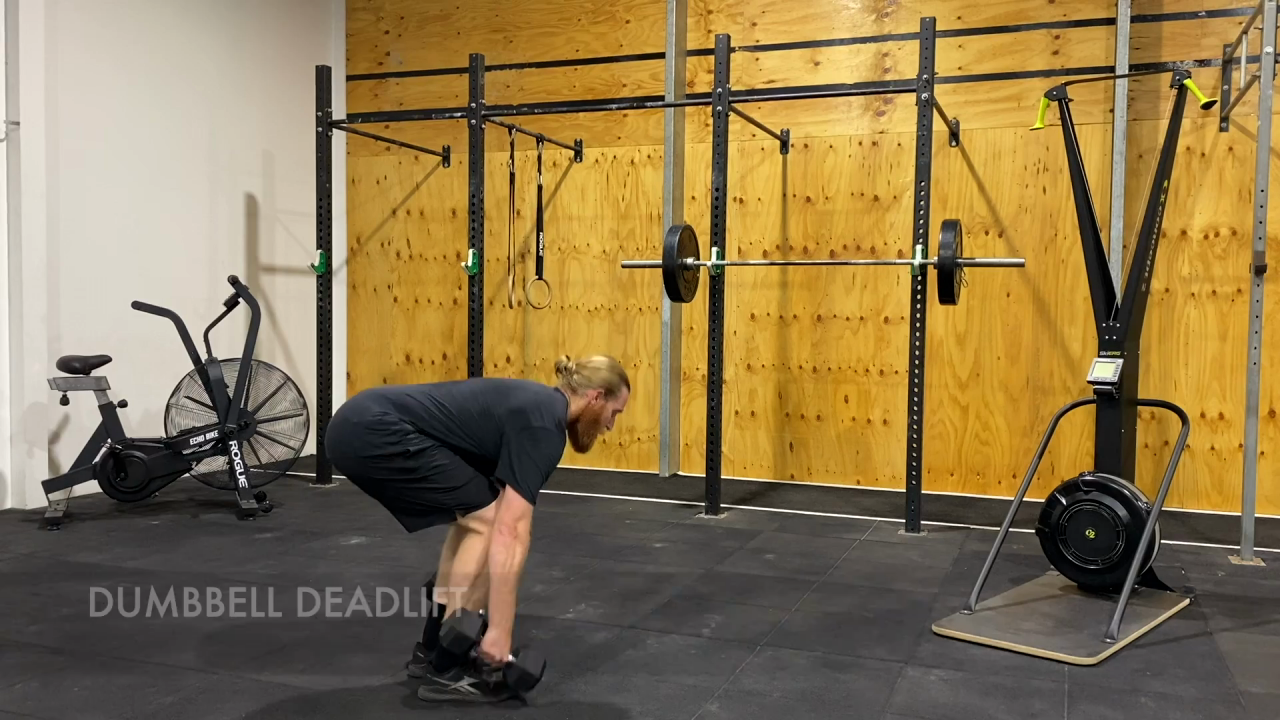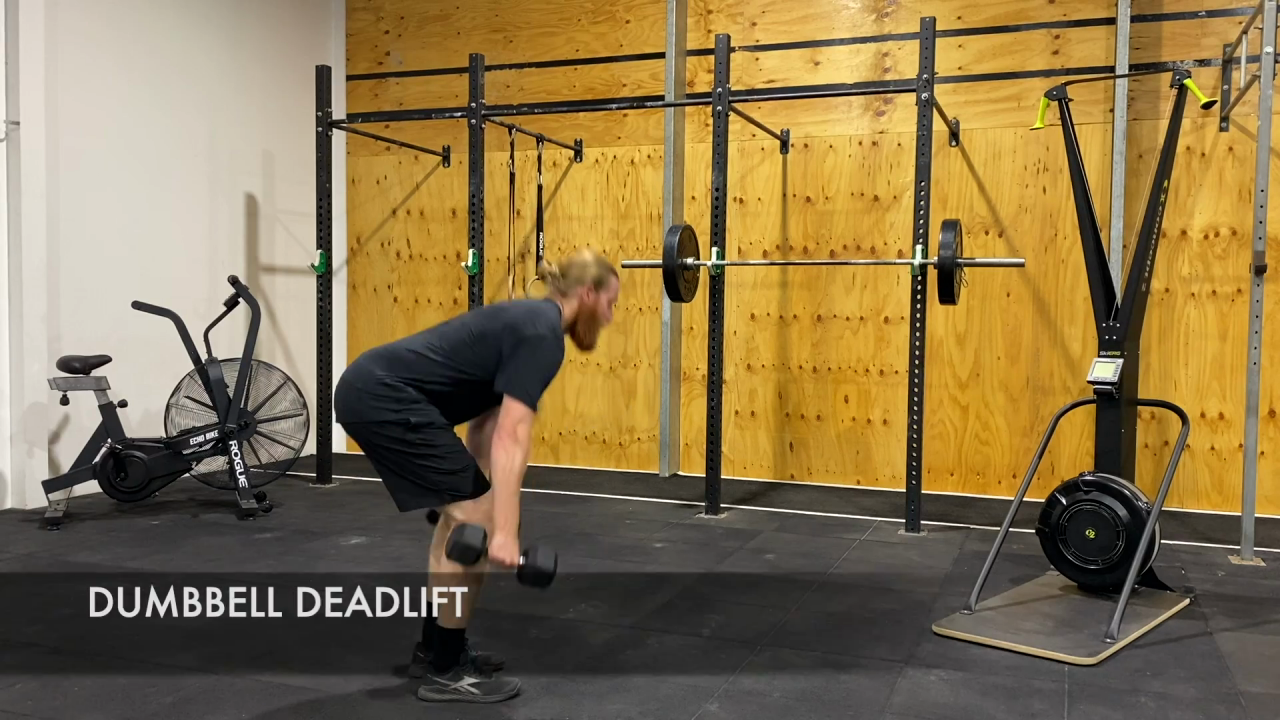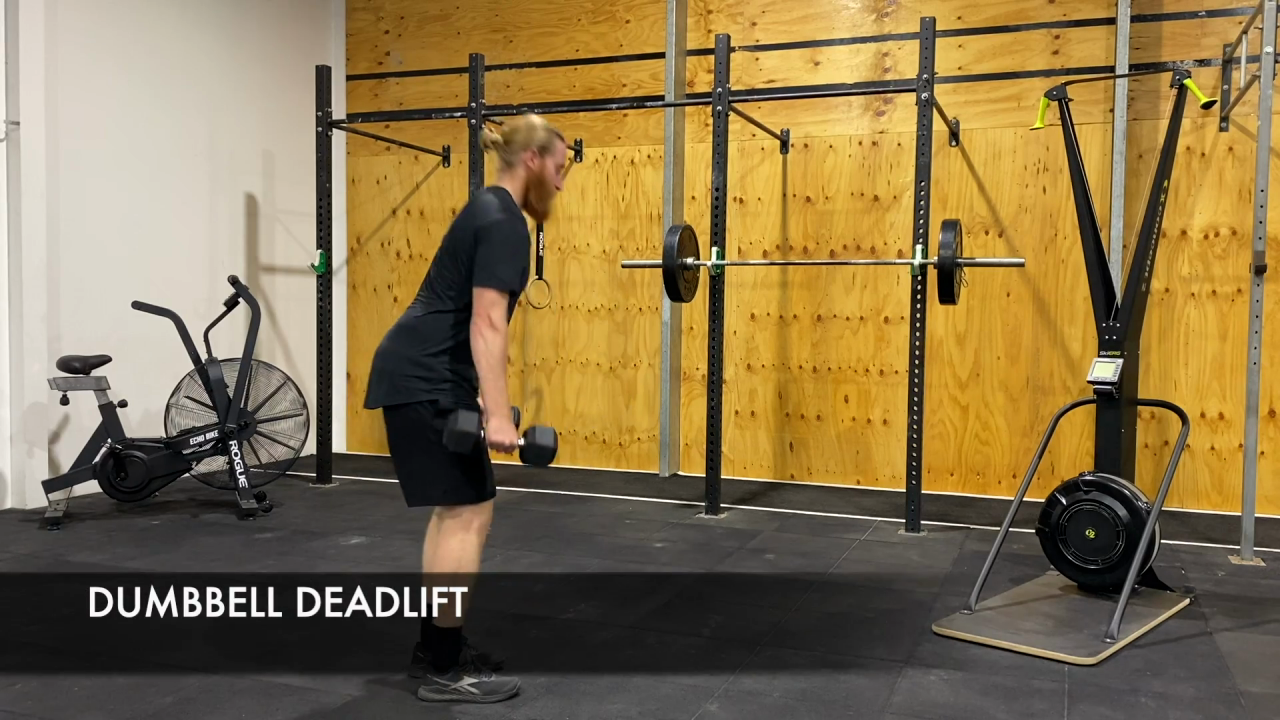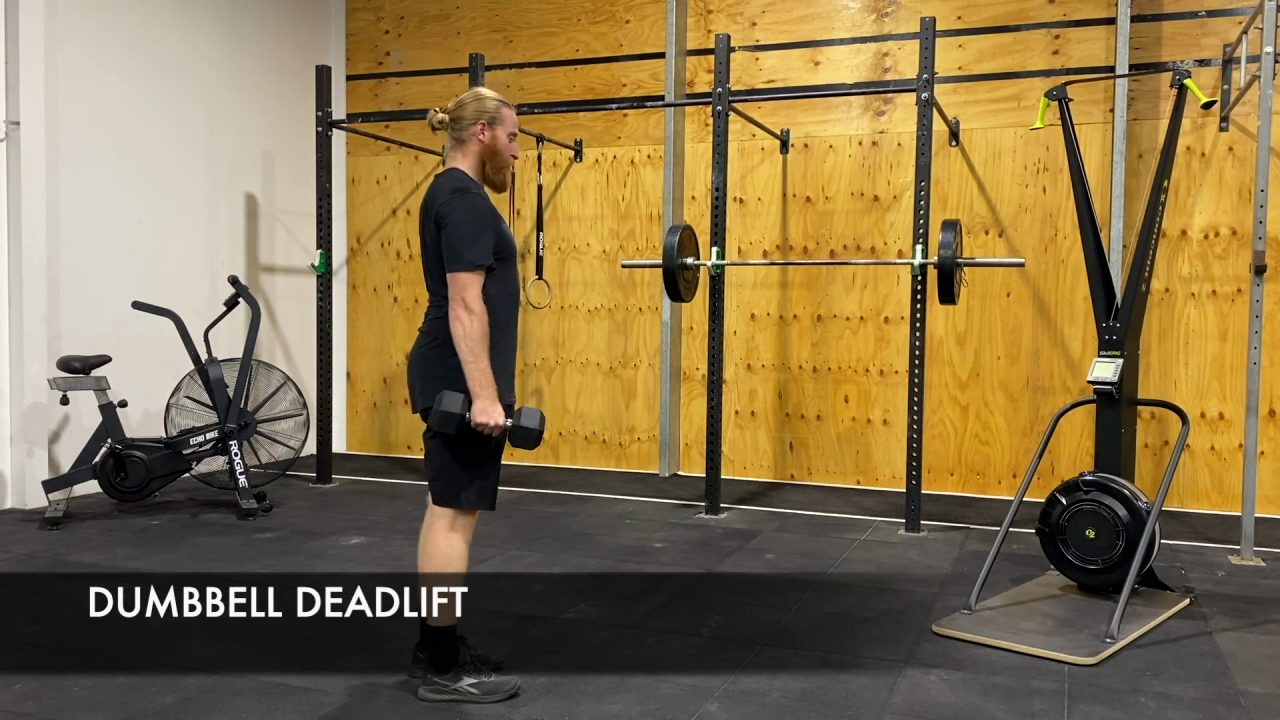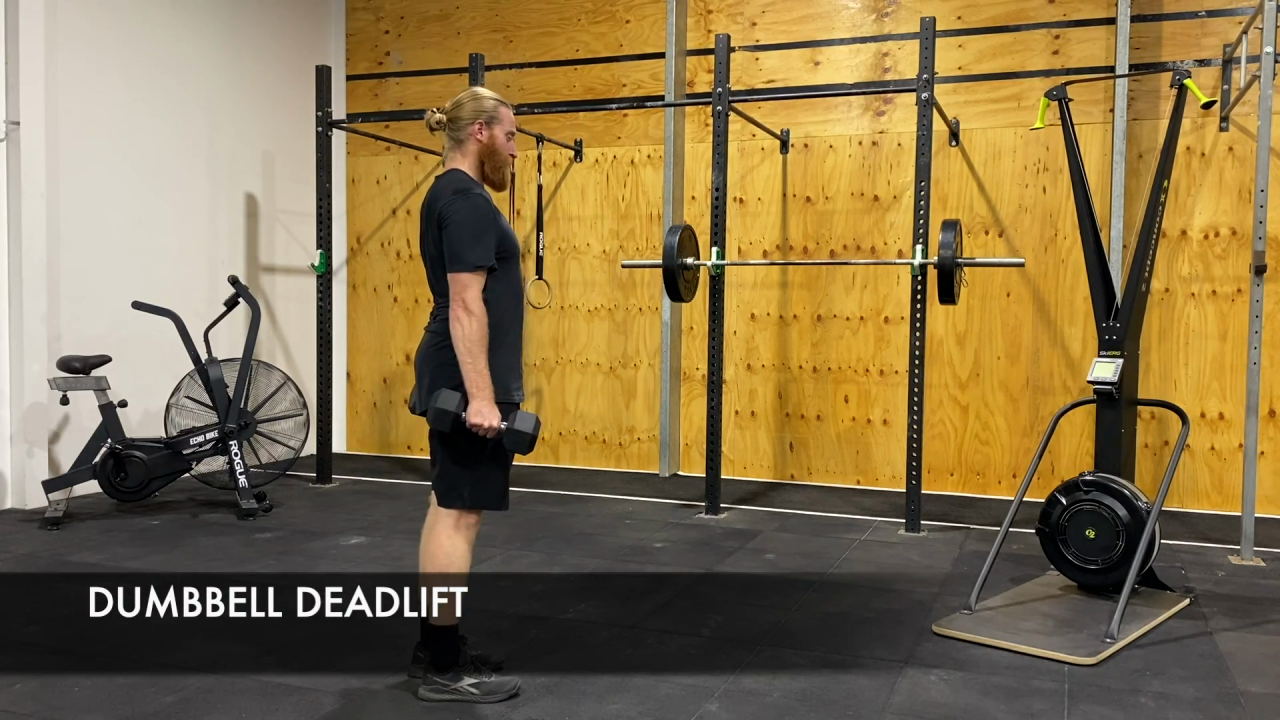
dt=0.3s
person 1, frame 1
left shoulder: (536, 405)
right shoulder: (543, 427)
right elbow: (510, 534)
right wrist: (499, 631)
left hip: (358, 426)
right hip: (373, 434)
left knee: (476, 514)
right knee: (486, 521)
left ankle: (435, 646)
right ankle: (448, 666)
person 1, frame 2
left shoulder: (526, 321)
right shoulder: (543, 336)
left elbow: (489, 419)
right elbow: (511, 438)
left wrist: (476, 487)
right wrist: (504, 533)
left hip: (370, 387)
right hip: (388, 397)
left knee: (463, 511)
right knee: (474, 519)
left ankle: (437, 646)
right ankle: (446, 666)
person 1, frame 3
left shoulder: (491, 212)
right shoulder: (503, 222)
right elbow: (488, 324)
left wrist: (474, 399)
right wrist: (500, 416)
left hip: (416, 373)
right hip: (424, 381)
left knee: (454, 509)
right knee: (468, 514)
left ankle: (437, 646)
right ankle: (444, 666)
person 1, frame 4
left shoulder: (451, 195)
right shoulder: (464, 198)
right elbow: (464, 303)
right wrist: (484, 394)
left hip: (450, 377)
right hip: (461, 380)
left knee: (447, 510)
right knee: (456, 514)
left ankle: (437, 647)
right ankle: (444, 667)
person 1, frame 5
left shoulder: (451, 195)
right shoulder: (466, 200)
right elbow: (466, 305)
right wrist: (482, 396)
left hip: (456, 377)
right hip: (468, 381)
left knee: (448, 509)
right knee: (460, 515)
left ankle: (436, 646)
right ankle: (444, 665)
